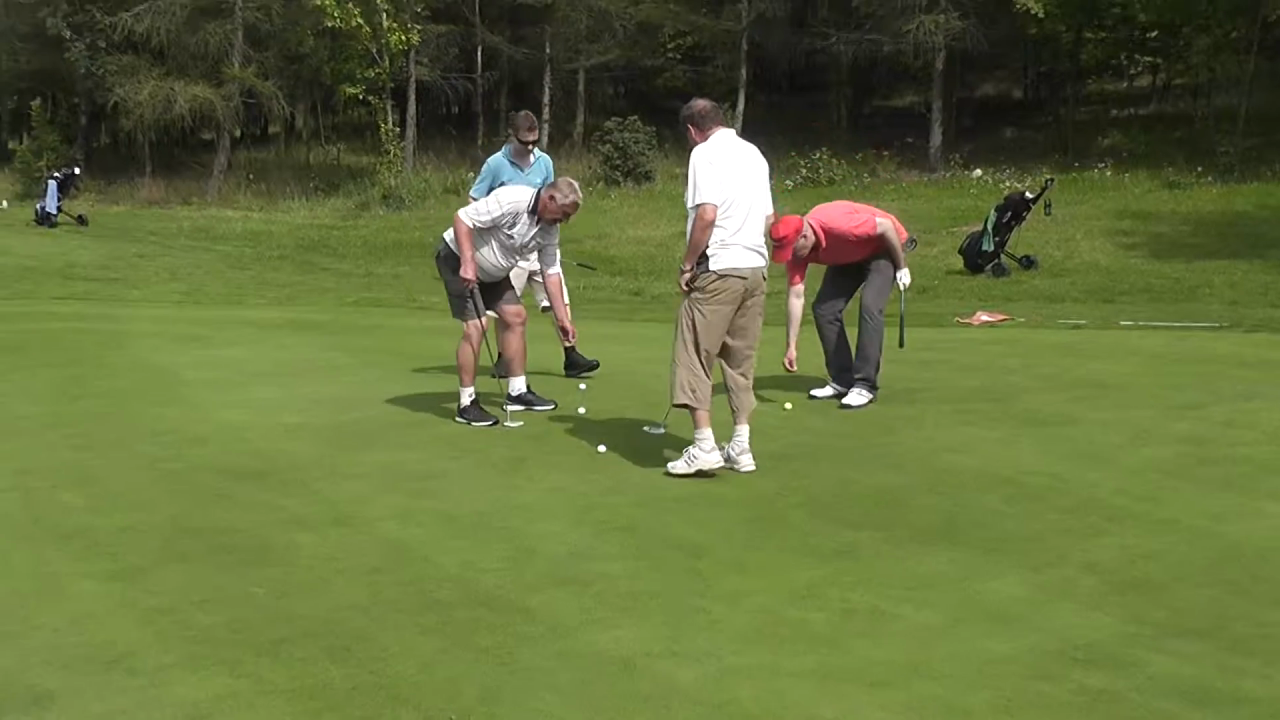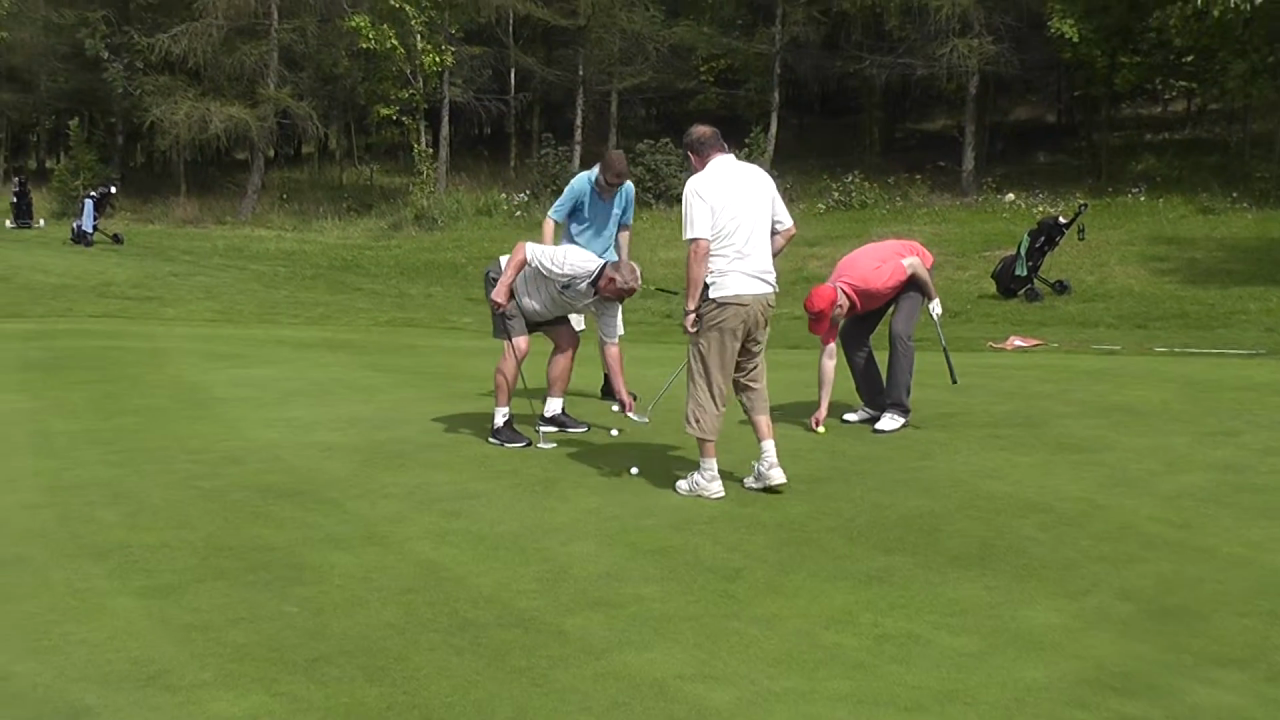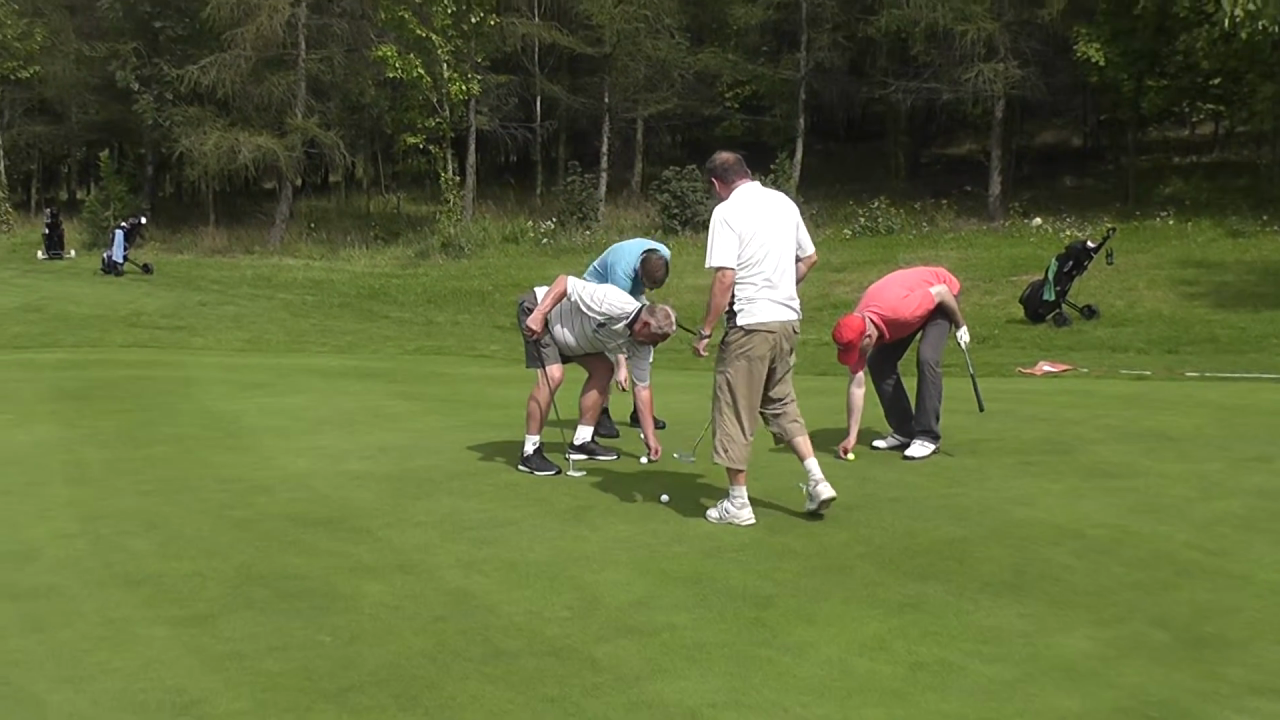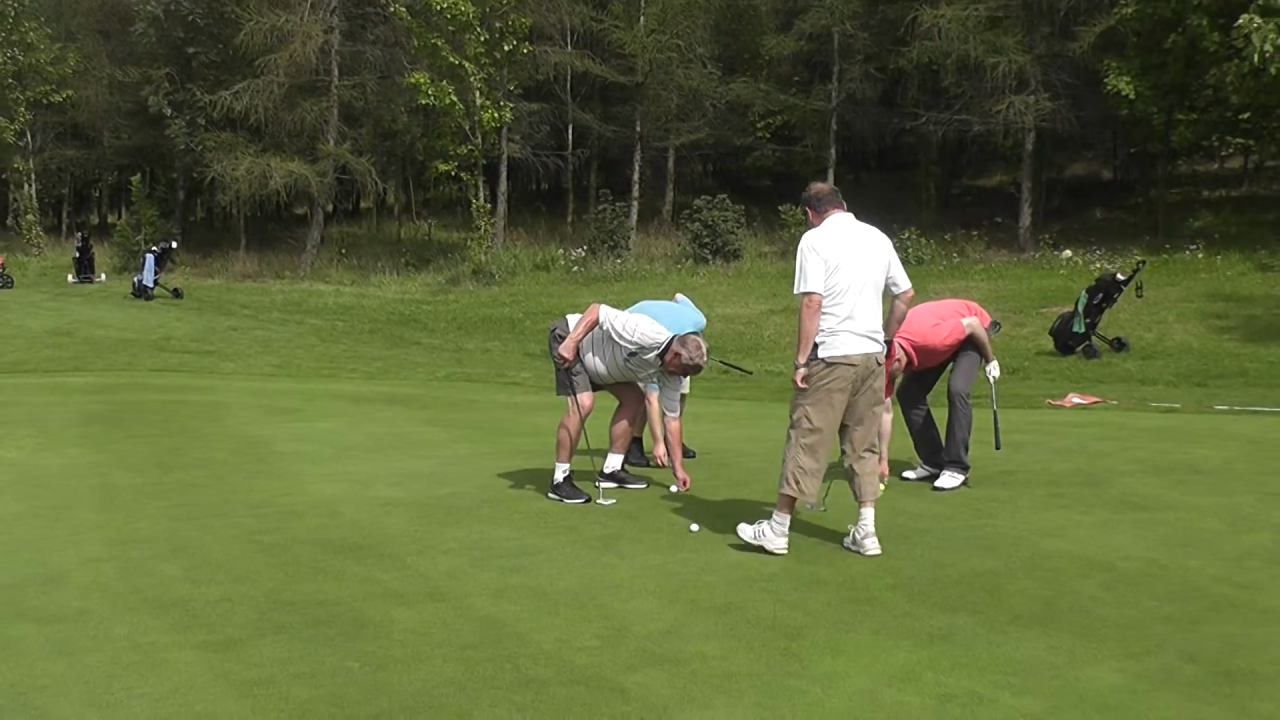
dt=0.5s
person 1, frame 1
left shoulder: (705, 153)
right shoulder: (753, 153)
left elbow: (707, 215)
right elbow: (767, 216)
left wrist: (687, 265)
left hip: (719, 270)
right hip: (756, 269)
left knee: (693, 357)
right knee: (741, 359)
left ankle: (703, 447)
right ankle: (740, 447)
person 1, frame 2
left shoulder: (699, 183)
right shoulder: (759, 175)
left elbow: (699, 248)
right elbow: (786, 230)
left wrist: (691, 304)
left hip: (724, 296)
right hip: (762, 293)
left knee: (708, 383)
right knee: (752, 378)
left ankle: (708, 476)
right ankle: (768, 464)
person 1, frame 3
left shoulder: (727, 211)
right shoulder: (784, 202)
left elbow: (725, 278)
right elbow: (809, 257)
left wrist: (705, 331)
left hip: (751, 323)
right hip: (787, 320)
left knee: (735, 411)
right knee: (781, 401)
left ankle: (737, 503)
right ankle: (817, 480)
person 1, frame 4
left shoulder: (815, 239)
right shoulder: (877, 237)
left elbow: (812, 304)
right elbow: (906, 295)
left wrist: (801, 360)
left hip: (832, 356)
right hip: (872, 354)
left knee: (807, 440)
right knee: (863, 443)
left ankle: (777, 529)
right ankle: (866, 531)
person 2, frame 1
left shoulder: (545, 161)
right shoulder: (496, 164)
right elbow: (474, 199)
left knee: (559, 299)
left ankle: (572, 356)
right ankle: (504, 358)
person 2, frame 2
left shoulder: (628, 190)
right shoulder: (579, 185)
right elbow: (550, 220)
left wrist: (624, 265)
right knee: (571, 324)
left ankle: (610, 383)
person 2, frame 3
left shoulder: (663, 255)
right shoulder: (623, 268)
left wrist: (644, 297)
right wrist: (621, 367)
left hip: (631, 291)
left ankle: (639, 410)
right ankle: (602, 415)
person 2, frame 4
left shoulder: (699, 322)
left elbow: (679, 297)
right elbow: (652, 399)
right wrist: (658, 443)
left knee: (682, 383)
right knee: (644, 388)
right ankle: (634, 444)
person 3, frame 1
left shoulder: (550, 228)
right shoulder: (512, 200)
left elbow: (551, 271)
right elbow: (462, 219)
left wrist: (562, 318)
right wrist: (467, 262)
left hip: (491, 271)
right hip: (457, 256)
left knee: (515, 317)
right knee: (476, 325)
left ankle: (517, 392)
right ankle: (466, 403)
person 3, frame 2
left shoulder: (607, 300)
right shoulder: (575, 263)
left elbow: (611, 344)
right elbow: (522, 249)
left wrist: (621, 391)
right wrist: (503, 287)
right hip: (505, 281)
left knee: (569, 341)
right knee: (519, 346)
left ankle: (552, 413)
right ankle: (500, 424)
person 3, frame 3
left shoulder: (638, 345)
right shoulder: (614, 304)
left elbow: (642, 387)
right elbow: (564, 281)
left wrist: (650, 436)
right wrist: (539, 314)
right hip: (537, 310)
left knee: (603, 370)
right knee: (553, 375)
left ankle: (581, 441)
right ankle: (530, 452)
person 3, frame 4
left shoulder: (670, 374)
right shoulder: (646, 333)
left elbow: (672, 418)
right elbow: (597, 309)
left wrist: (678, 467)
right wrist: (571, 342)
right hip: (569, 336)
left knee: (634, 399)
right knee: (583, 403)
left ankle: (611, 470)
right ankle: (560, 480)
person 4, frame 1
left shoulder: (838, 226)
right shoulder: (796, 247)
left elbow: (886, 225)
right elbow: (795, 296)
left wrist: (902, 267)
right wrist: (791, 347)
left hip: (883, 245)
right hip: (851, 255)
left knee: (870, 306)
right knee: (823, 307)
left ankle: (865, 385)
right ankle: (842, 380)
person 4, frame 2
left shoulder: (871, 282)
right shoulder: (829, 301)
left elbow: (913, 263)
right elbow: (828, 356)
left wrist: (932, 298)
right wrist: (823, 407)
left hip: (913, 270)
right hip: (885, 267)
left knee: (899, 331)
right knee: (850, 336)
left ankle: (897, 410)
right ankle: (875, 404)
person 4, frame 3
left shoulder: (898, 311)
right shoulder: (857, 329)
left elbow: (941, 291)
right elbow: (857, 384)
left wrist: (960, 326)
right wrist: (852, 436)
left hip: (941, 296)
right hip: (912, 291)
left knee: (927, 358)
right knee: (878, 363)
left ankle: (927, 437)
right ankle: (904, 431)
person 4, frame 4
left shoulder: (928, 338)
right shoulder: (887, 356)
left elbow: (972, 323)
right elbow: (886, 410)
left wrist: (990, 360)
left hip: (971, 330)
right hip: (945, 327)
left knee: (958, 389)
right knee: (908, 394)
left ankle: (956, 467)
right ankle: (933, 462)
